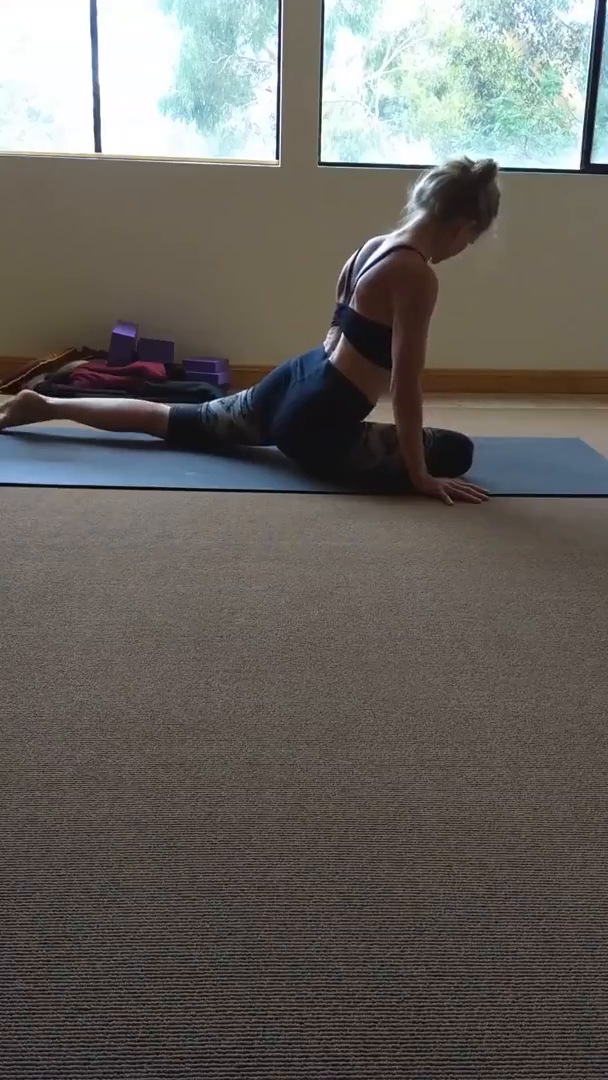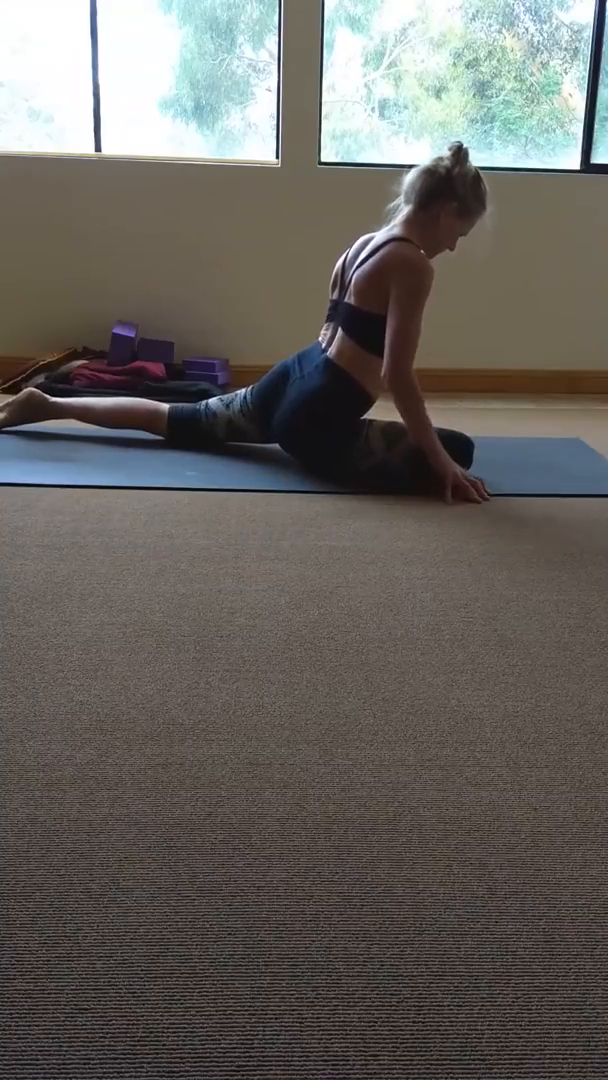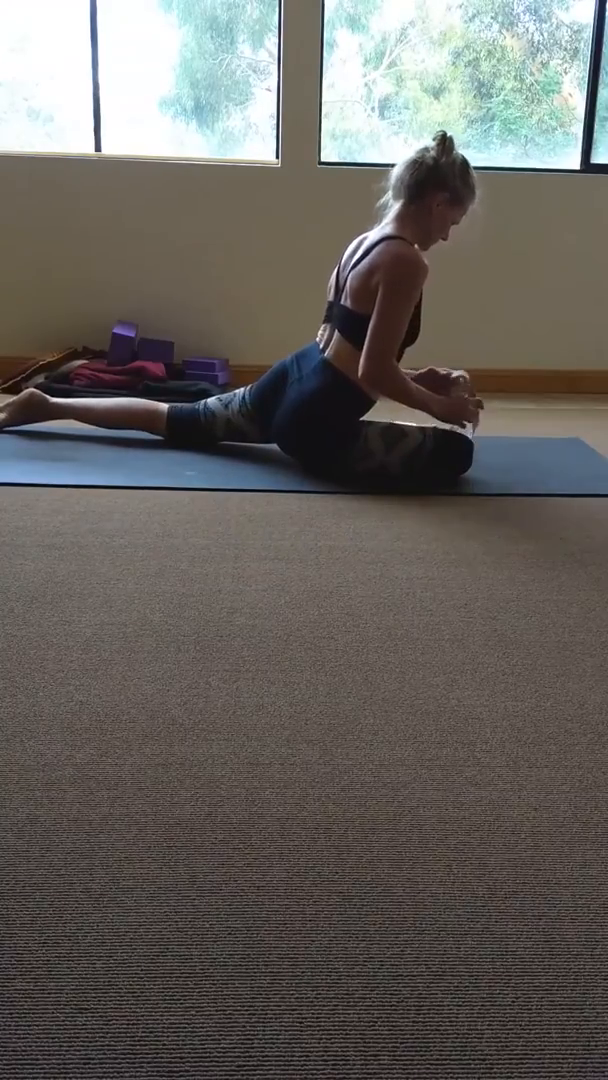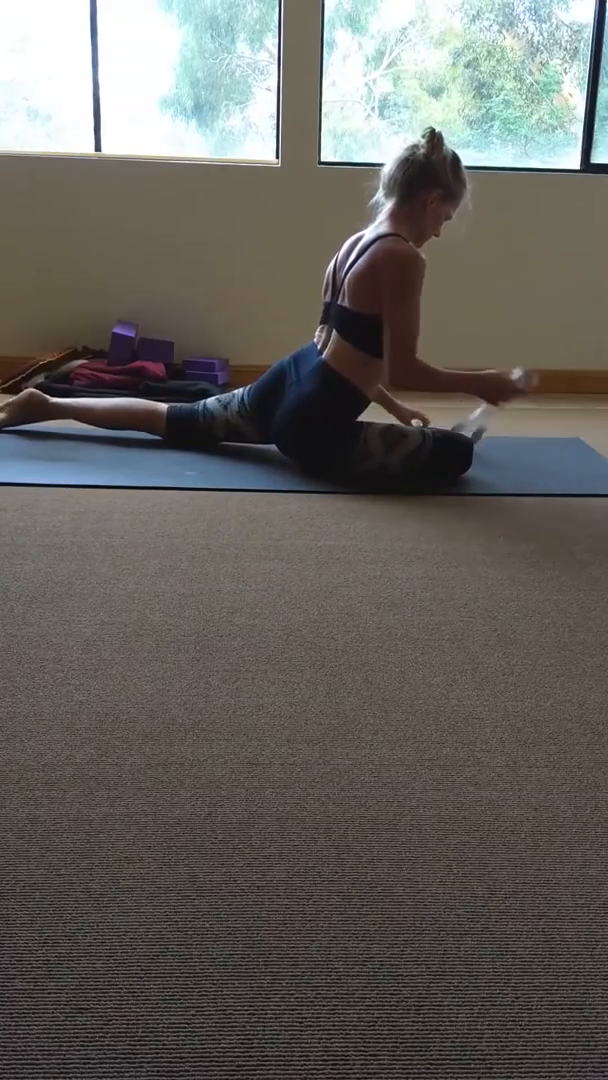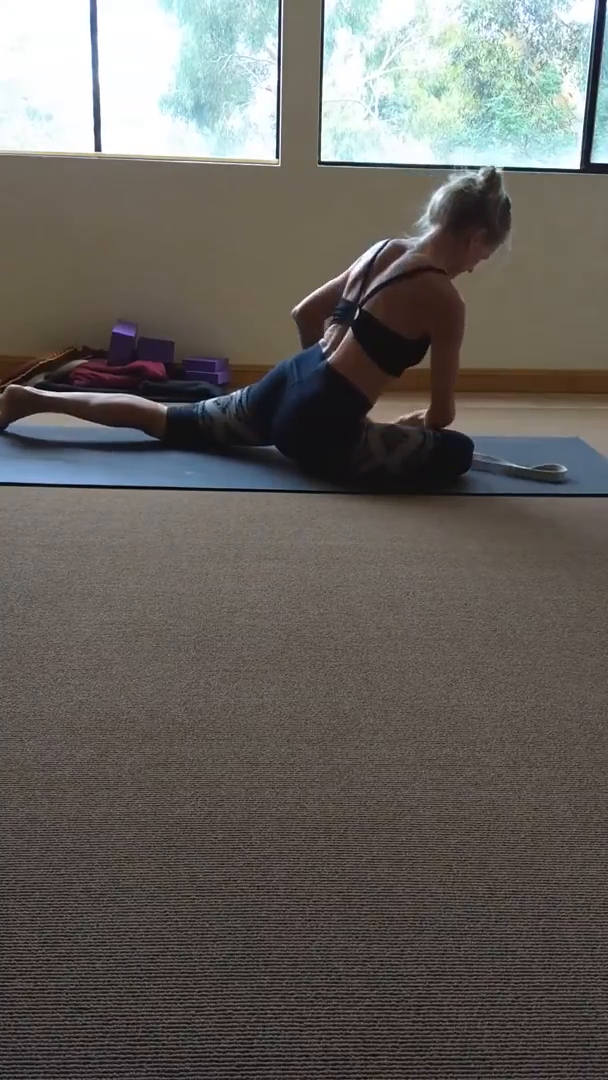
dt=0.7s
person 1, frame 1
left shoulder: (374, 246)
right shoulder: (417, 277)
right elbow: (405, 385)
right wrist: (420, 476)
left hip: (293, 382)
right hip: (317, 427)
left knee: (172, 422)
left ankle: (46, 404)
person 1, frame 2
left shoulder: (365, 244)
right shoulder: (412, 266)
right elbow: (397, 374)
right wrist: (441, 459)
left hip: (292, 381)
right hip: (318, 423)
left knee: (180, 420)
left ankle: (47, 403)
person 1, frame 3
left shoulder: (363, 243)
right shoulder: (406, 263)
right elbow: (374, 372)
left wrist: (418, 380)
right wrist: (440, 406)
left hip: (291, 382)
right hip: (317, 424)
left knee: (177, 420)
left ankle: (48, 404)
person 1, frame 4
left shoulder: (355, 244)
right shoulder: (403, 259)
right elbow: (404, 368)
left wrist: (394, 409)
right wrist: (482, 383)
left hip: (285, 384)
right hip: (314, 424)
left knee: (174, 419)
left ankle: (47, 404)
person 1, frame 5
left shoulder: (382, 250)
right shoulder: (443, 299)
left elbow: (304, 314)
right elbow: (441, 417)
right wrist: (413, 419)
left hip: (285, 384)
right hip: (316, 428)
left knee: (166, 418)
